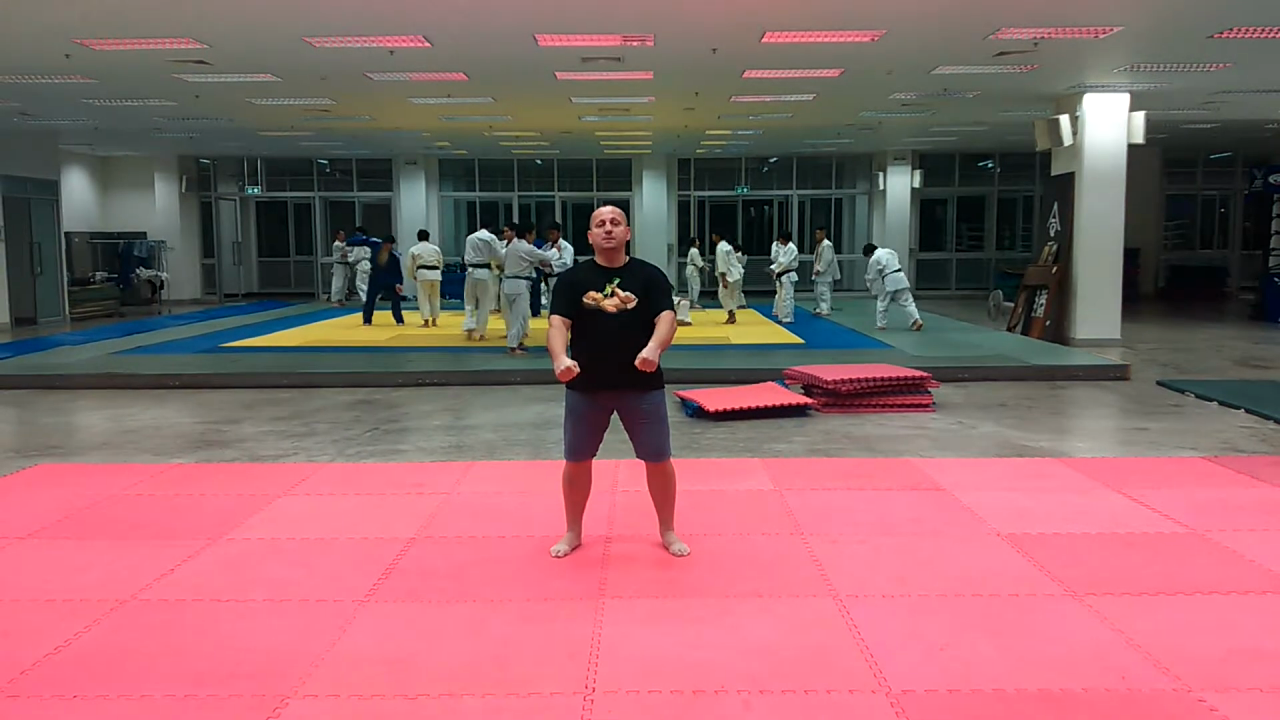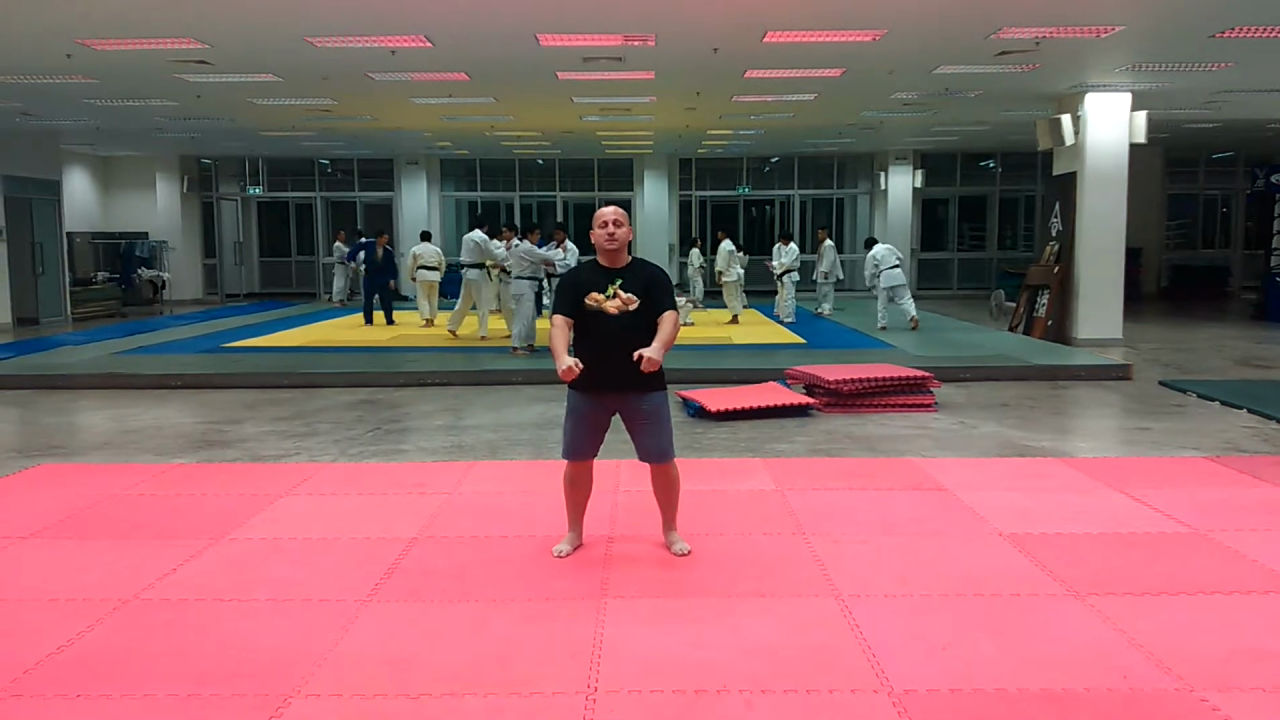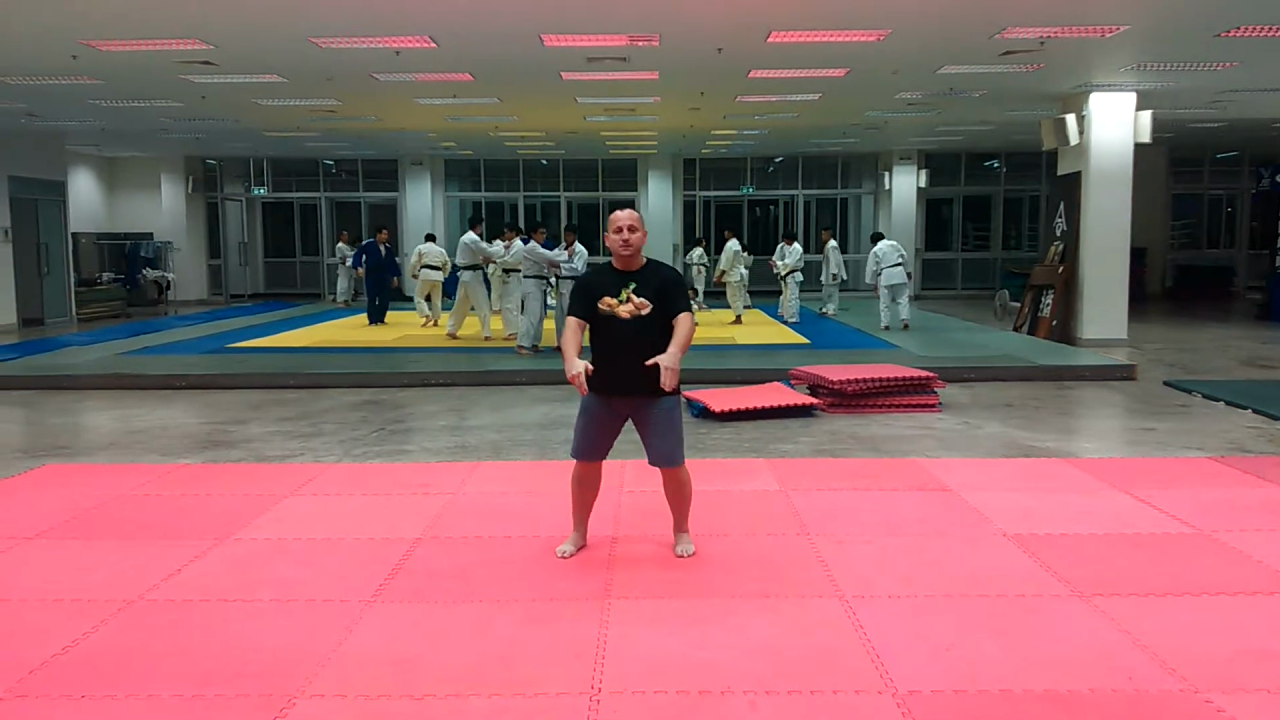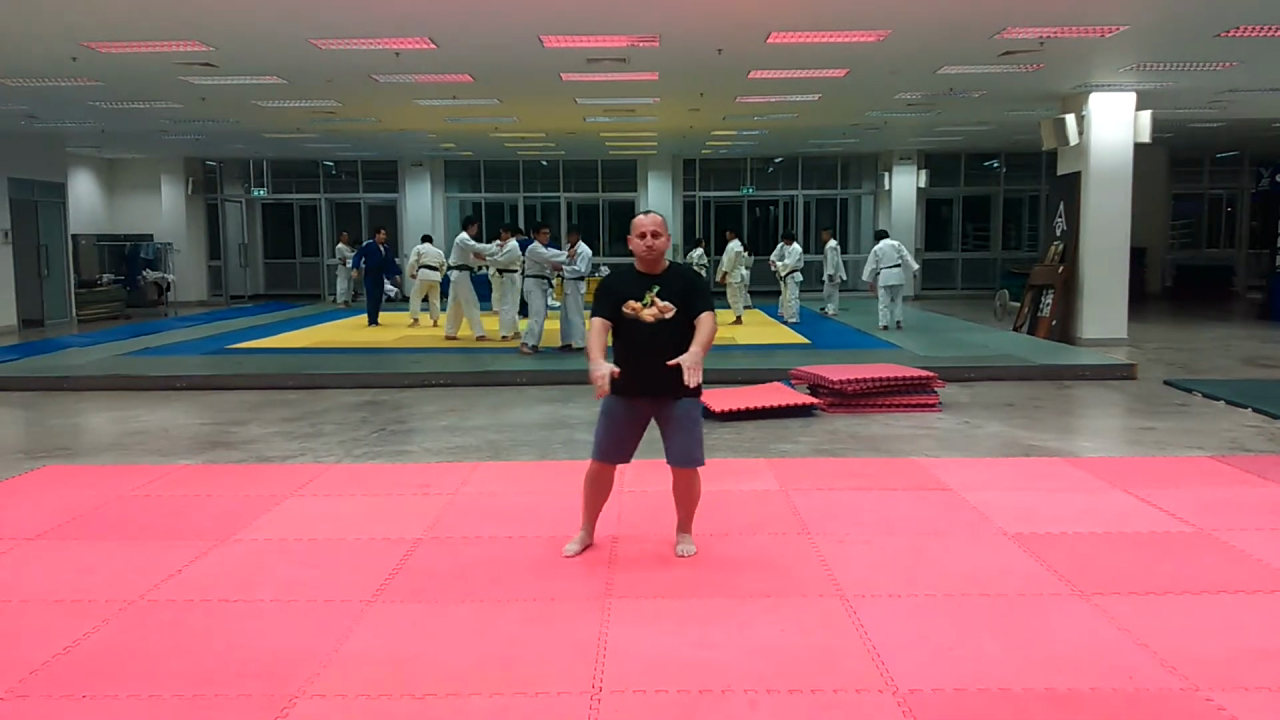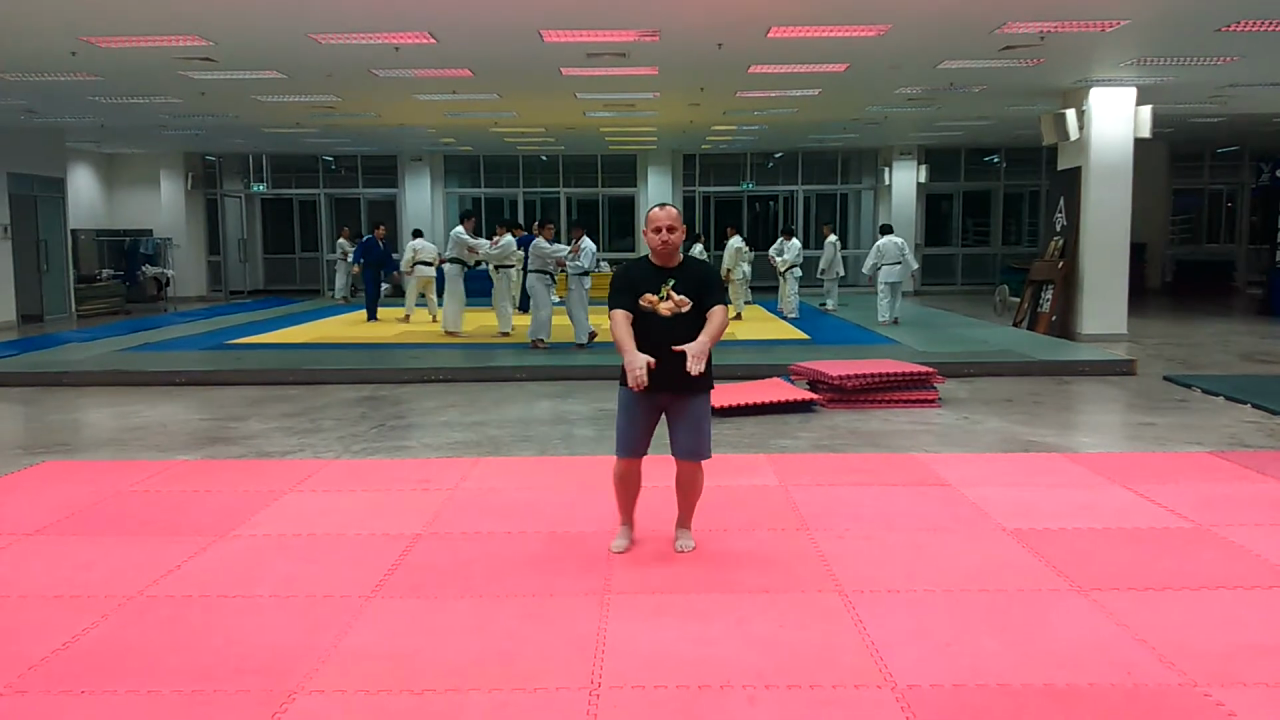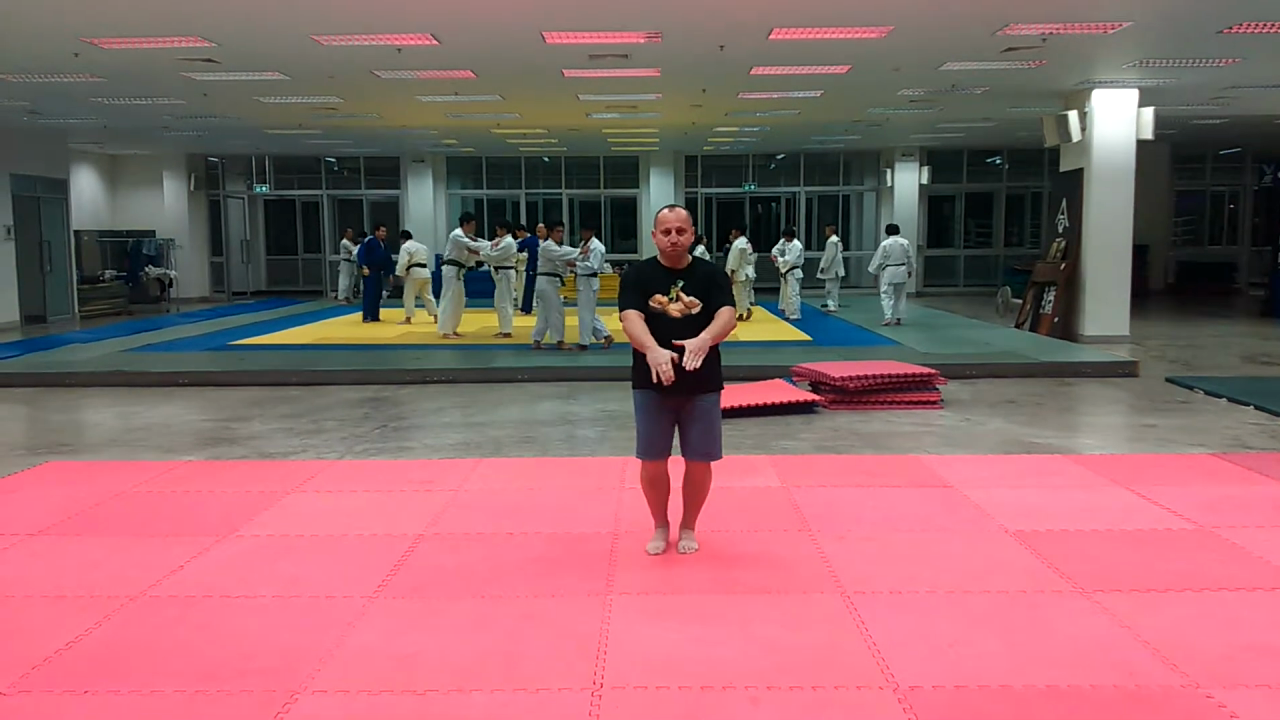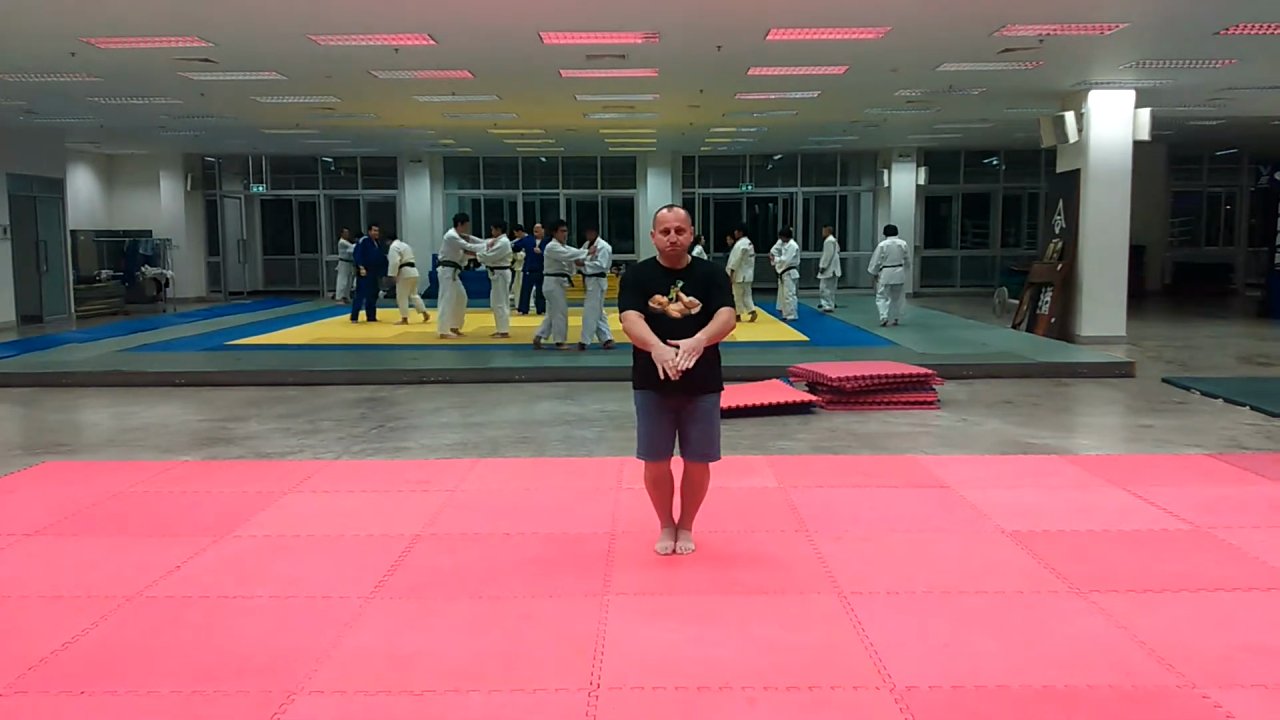
dt=0.2s
person 1, frame 1
left shoulder: (650, 275)
right shoulder: (573, 278)
left elbow: (666, 317)
right elbow: (558, 322)
left wrist: (654, 348)
right wrist: (560, 357)
left hip: (642, 384)
right hip: (586, 385)
left knee: (658, 459)
right knee: (577, 460)
left ankle: (668, 531)
right ankle: (573, 532)
person 1, frame 2
left shoulder: (652, 275)
right shoulder: (575, 278)
left elbow: (669, 317)
right elbow: (561, 322)
left wrist: (658, 348)
right wrist: (562, 357)
left hip: (644, 385)
right hip: (588, 386)
left knee: (662, 460)
right knee: (577, 460)
left ankle: (670, 530)
right ankle: (574, 532)
person 1, frame 3
left shoulder: (666, 277)
right shoulder: (590, 281)
left elbow: (684, 319)
right elbow: (574, 323)
left wrist: (673, 353)
right wrist: (572, 360)
left hip: (657, 389)
right hip: (603, 388)
left knee: (671, 464)
right knee: (586, 461)
left ankle: (682, 531)
right ankle: (579, 533)
person 1, frame 4
left shoulder: (690, 280)
right shoulder: (614, 283)
left elbow: (707, 320)
right elbow: (599, 326)
left wrist: (696, 352)
right wrist: (598, 363)
left hip: (679, 389)
right hip: (626, 388)
left knee: (685, 466)
right knee: (603, 462)
left ankle: (684, 531)
right ankle: (586, 531)
person 1, frame 5
left shoulder: (703, 273)
right shoulder: (628, 274)
left elbow: (719, 314)
right elbow: (619, 318)
left wrist: (703, 344)
right wrist: (631, 355)
left hip: (690, 383)
right hip: (640, 382)
left knee: (690, 459)
right knee: (629, 458)
left ankle: (684, 526)
right ankle: (626, 525)
person 1, frame 6
left shoulder: (711, 274)
right shoulder: (637, 275)
left elbow: (728, 316)
right elbow: (631, 319)
left wrist: (704, 340)
right wrist: (652, 350)
left hip: (702, 383)
right hip: (652, 383)
left knee: (699, 460)
right knee: (652, 460)
left ankle: (688, 526)
right ankle: (660, 525)
person 1, frame 7
left shoulder: (711, 274)
right shoulder: (637, 275)
left elbow: (727, 316)
right elbow: (631, 320)
left wrist: (698, 341)
right wrist: (657, 348)
left hip: (702, 383)
right hip: (652, 383)
left knee: (698, 461)
right knee: (655, 460)
left ankle: (685, 526)
right ankle: (666, 525)
